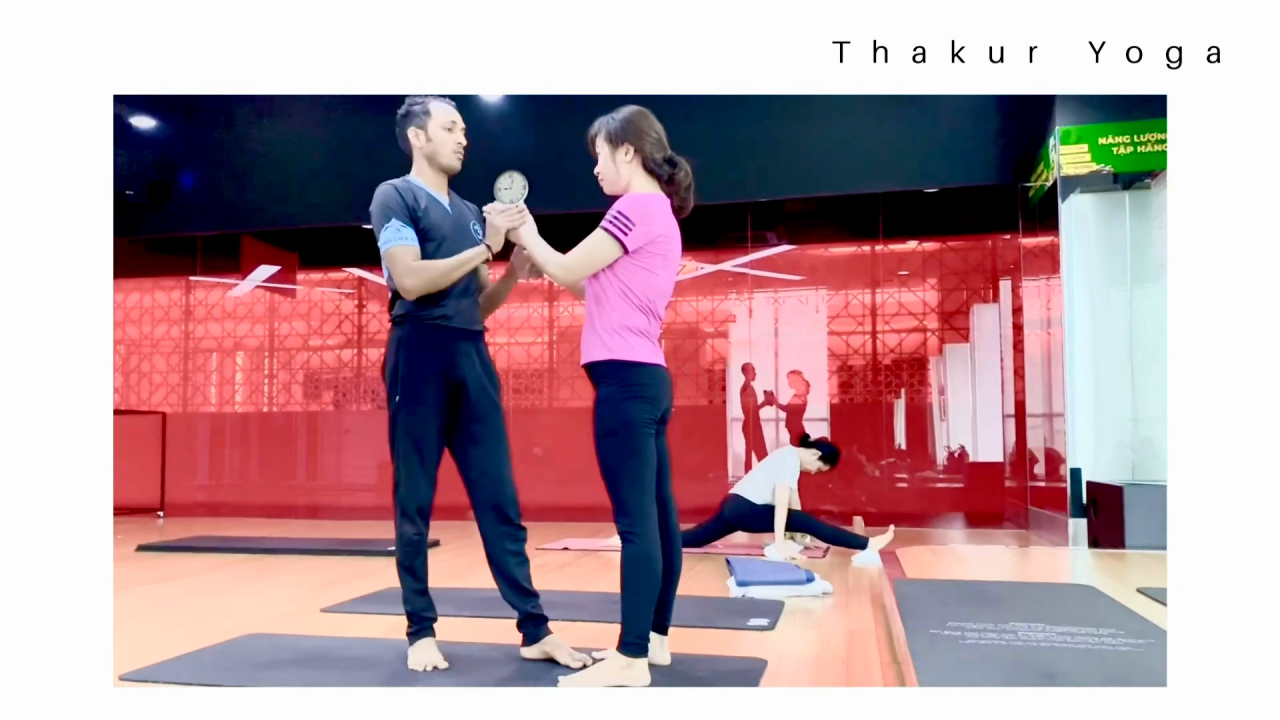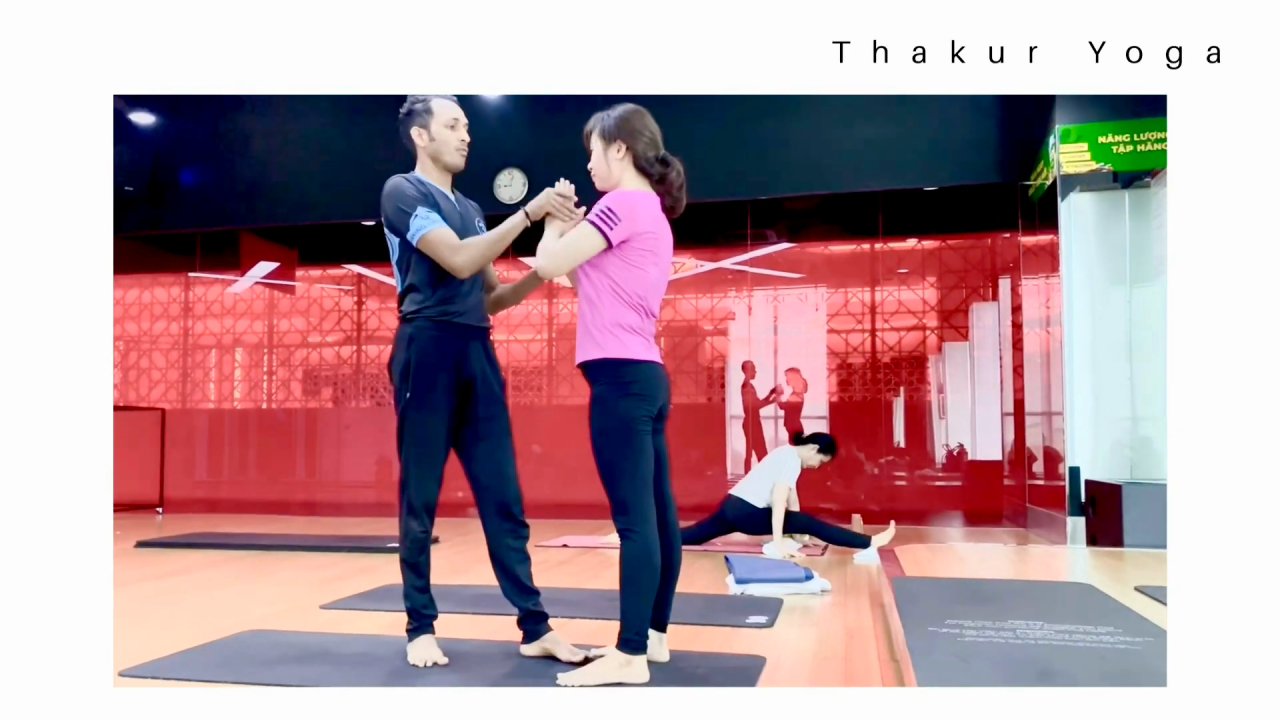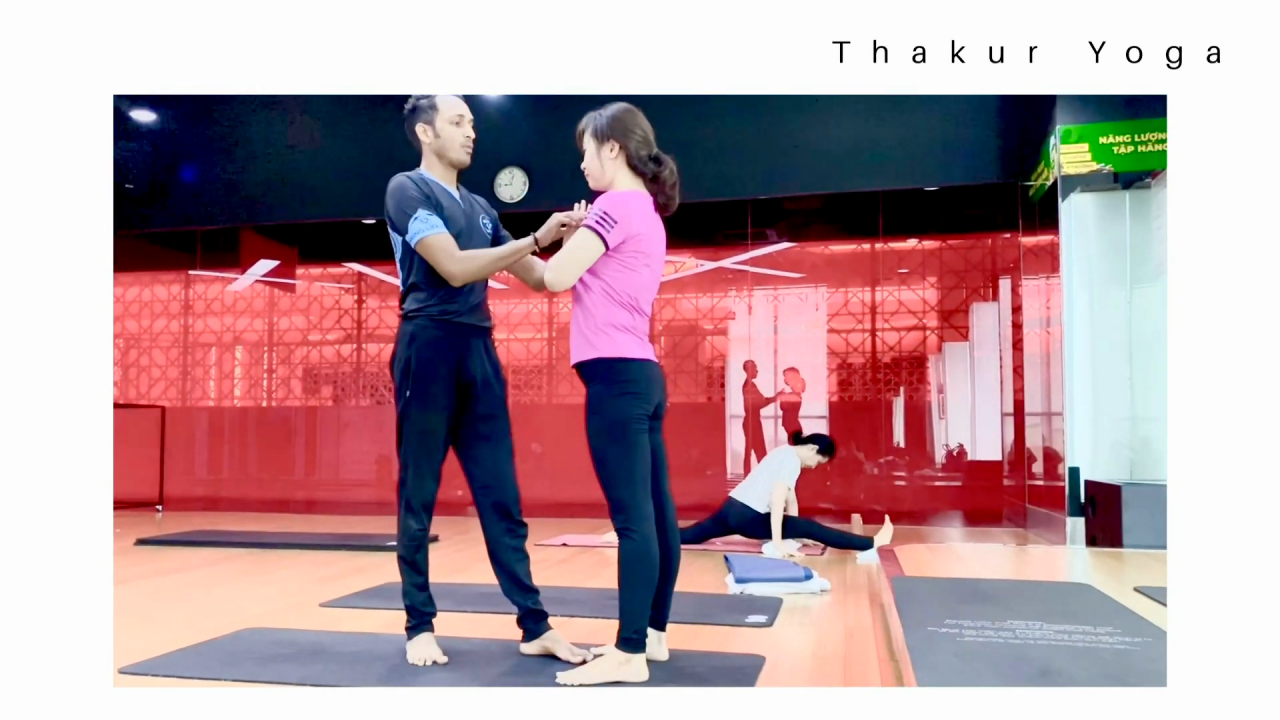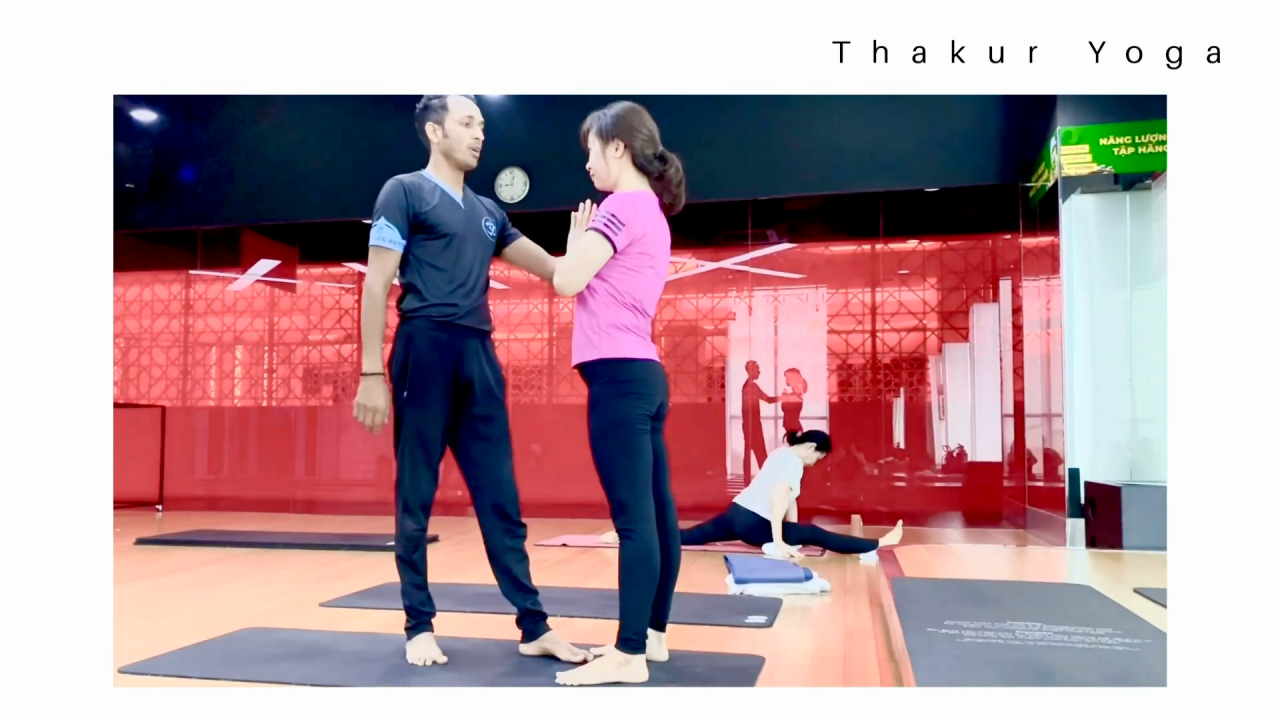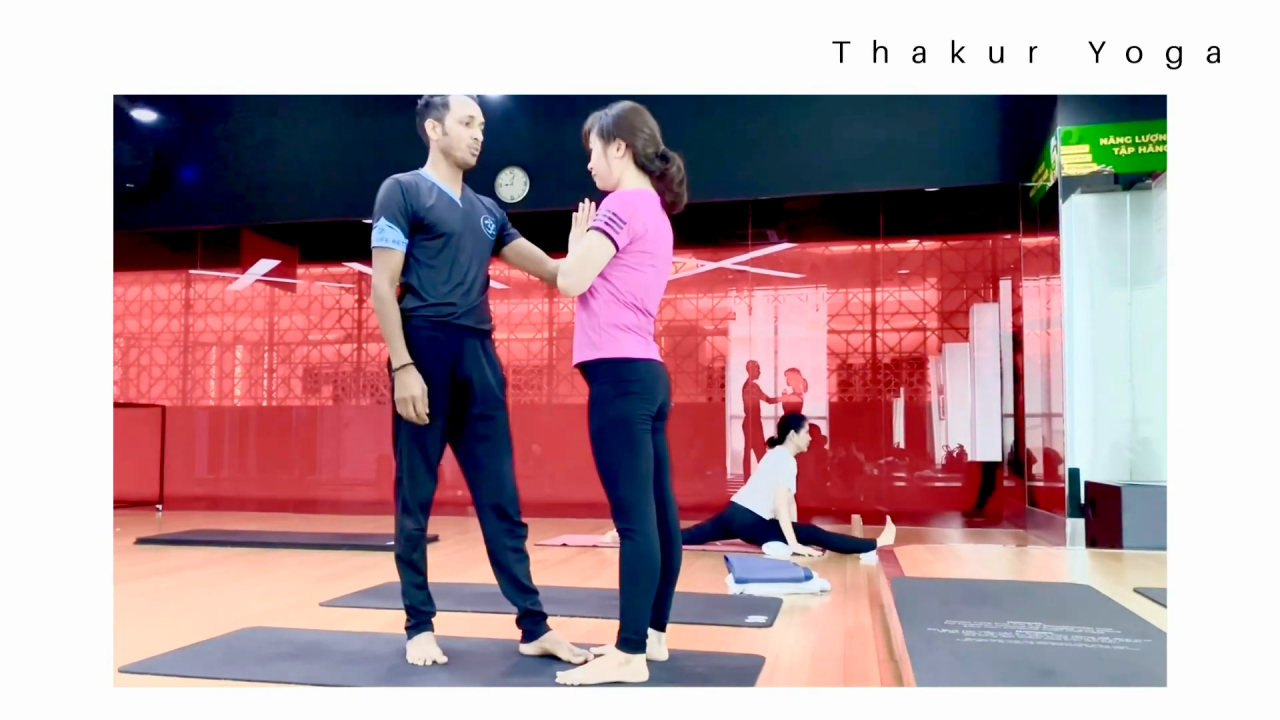
dt=0.7s
person 1, frame 1
left shoulder: (636, 208)
right shoulder: (659, 214)
left elbow: (567, 272)
right elbow: (589, 284)
left wrist: (527, 237)
right wrist: (532, 244)
left hip: (625, 378)
right hip: (647, 379)
left knee: (635, 521)
right knee: (656, 515)
left ankle: (631, 658)
right ankle: (653, 637)
person 1, frame 2
left shoulder: (624, 204)
right shoulder: (651, 213)
left elbow: (548, 265)
right elbow: (588, 279)
left wrist: (554, 227)
right wrist: (566, 230)
left hip: (621, 376)
right hip: (645, 376)
left knee: (633, 518)
right knee: (657, 512)
left ankle: (629, 655)
right ankle: (652, 634)
person 1, frame 3
left shoulder: (618, 204)
right shoulder: (645, 211)
left elbow: (557, 277)
left wrist: (569, 239)
right wrist: (577, 242)
left hip: (617, 376)
right hip: (641, 374)
left knee: (632, 516)
right knee: (654, 511)
left ankle: (630, 653)
right ankle: (650, 633)
person 1, frame 4
left shoulder: (623, 206)
right shoulder: (651, 211)
left elbow: (567, 282)
left wrist: (576, 240)
right wrist: (584, 244)
left hip: (618, 375)
right hip: (643, 375)
left knee: (633, 517)
right knee: (656, 512)
left ankle: (629, 654)
right ankle: (651, 634)
person 1, frame 5
left shoulder: (623, 205)
right shoulder: (654, 212)
left elbow: (571, 282)
left wrist: (578, 240)
right wrist: (586, 244)
left hip: (620, 374)
right hip: (645, 373)
left knee: (634, 517)
right knee: (657, 512)
left ankle: (629, 653)
right ankle: (651, 634)
person 2, frame 1
left shoulder: (469, 213)
right shoulder: (394, 196)
right elbow: (410, 281)
left wrist: (518, 267)
right wrist: (487, 246)
left hip: (472, 356)
right hip: (419, 352)
left knee: (499, 497)
right knee: (414, 501)
left ankle: (535, 630)
right ankle: (421, 631)
person 2, frame 2
left shoulder: (471, 209)
right shoulder: (403, 191)
right elbow: (459, 262)
left wrist: (544, 269)
right wrist: (528, 213)
left hip: (478, 352)
right hip: (427, 348)
left knee: (503, 496)
right knee: (421, 498)
left ankle: (534, 627)
right ankle: (420, 627)
person 2, frame 3
left shoulder: (479, 207)
right shoulder: (408, 189)
left elbow: (538, 277)
right elbow: (453, 268)
right wrist: (534, 237)
left hip: (480, 352)
right hip: (429, 346)
left knee: (501, 496)
right knee: (418, 496)
left ankle: (534, 625)
right ankle: (419, 626)
person 2, frame 4
left shoulder: (487, 211)
right shoulder: (404, 192)
left elbow: (554, 270)
right elbow: (377, 285)
right wrist: (373, 373)
left hip: (479, 356)
right hip: (425, 350)
left knee: (500, 498)
right knee: (416, 498)
left ankle: (533, 626)
right ankle: (419, 626)
person 2, frame 5
left shoulder: (486, 209)
right shoulder: (402, 191)
left elbow: (550, 271)
right elbow: (383, 286)
right wrist: (404, 367)
left hip: (480, 356)
right hip: (424, 354)
left knee: (501, 498)
right knee: (415, 498)
left ankle: (533, 627)
right ankle: (419, 626)
person 3, frame 1
left shoulder: (791, 457)
right shoulder: (791, 459)
left elbow: (792, 500)
right elbow: (781, 503)
left wrist: (797, 536)
right wrist: (780, 543)
left hip: (733, 507)
right hip: (745, 509)
left knee: (695, 539)
right knee: (809, 522)
right ankle: (868, 544)
person 3, frame 2
left shoulder: (788, 454)
right shoulder: (791, 459)
left elbow: (791, 499)
right elbow: (779, 501)
left wrist: (796, 533)
right wrist: (778, 542)
left hip: (733, 506)
right hip: (746, 512)
left knee: (695, 536)
right knee: (810, 523)
right ankle: (870, 543)
person 3, frame 3
left shoulder: (786, 452)
right shoulder: (791, 460)
left elbow: (790, 499)
right elbow: (777, 500)
left wrist: (794, 534)
right wrist: (778, 542)
left hip: (732, 508)
right hip: (747, 516)
left knee: (695, 535)
right knee: (810, 528)
right ankle: (872, 543)
person 3, frame 4
left shoulder: (783, 453)
right shoulder: (793, 462)
left elbow: (789, 498)
right elbow: (778, 498)
left wrist: (793, 534)
right wrist: (779, 542)
left hip: (737, 514)
right hip: (752, 523)
left knee: (693, 536)
right knee: (815, 535)
person 3, frame 5
left shoulder: (778, 453)
right shoulder: (786, 459)
left elbow: (788, 498)
right elbow: (781, 502)
left wrist: (794, 534)
right wrist: (794, 542)
left hip: (734, 514)
right hip: (750, 521)
left knee: (689, 537)
right knee: (814, 535)
right ankle: (876, 543)
